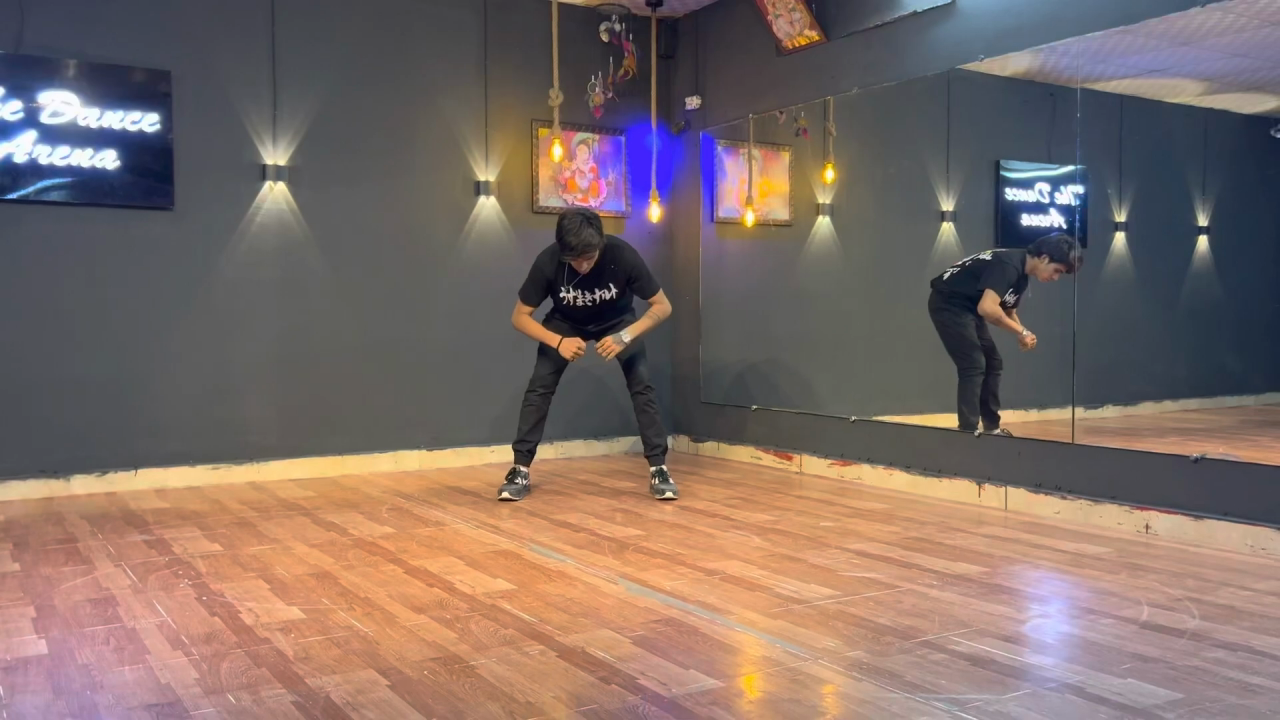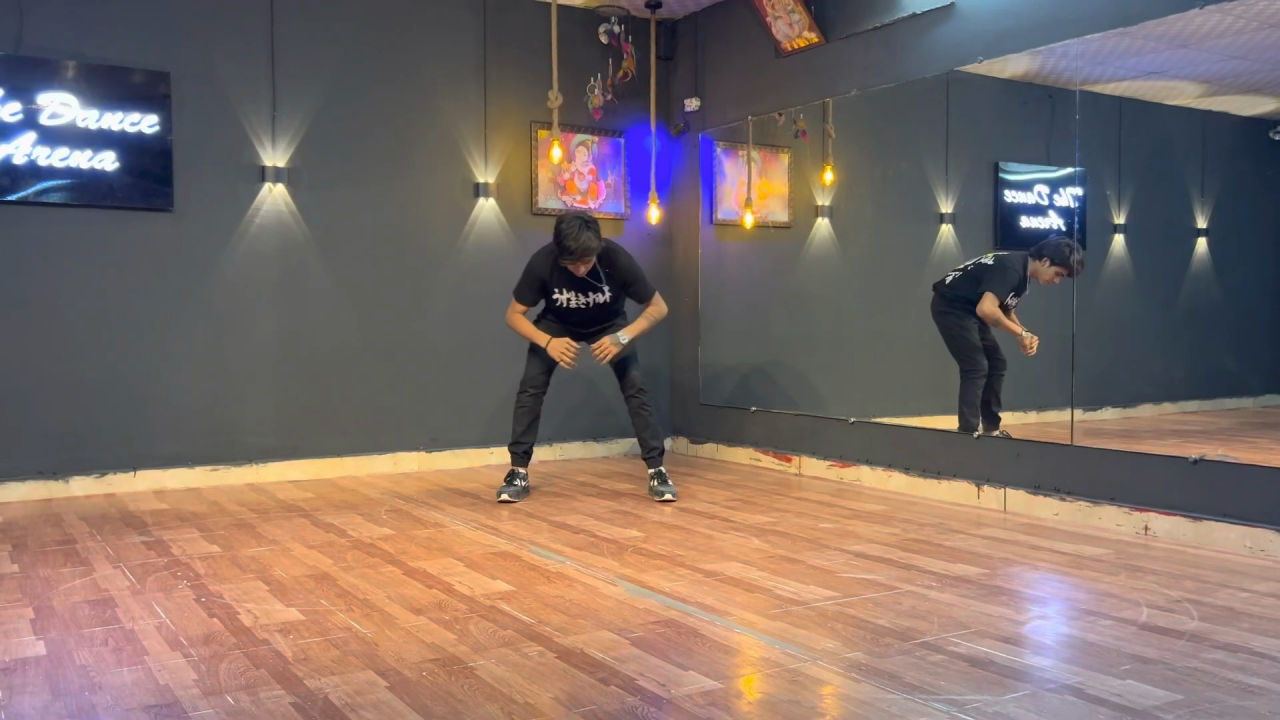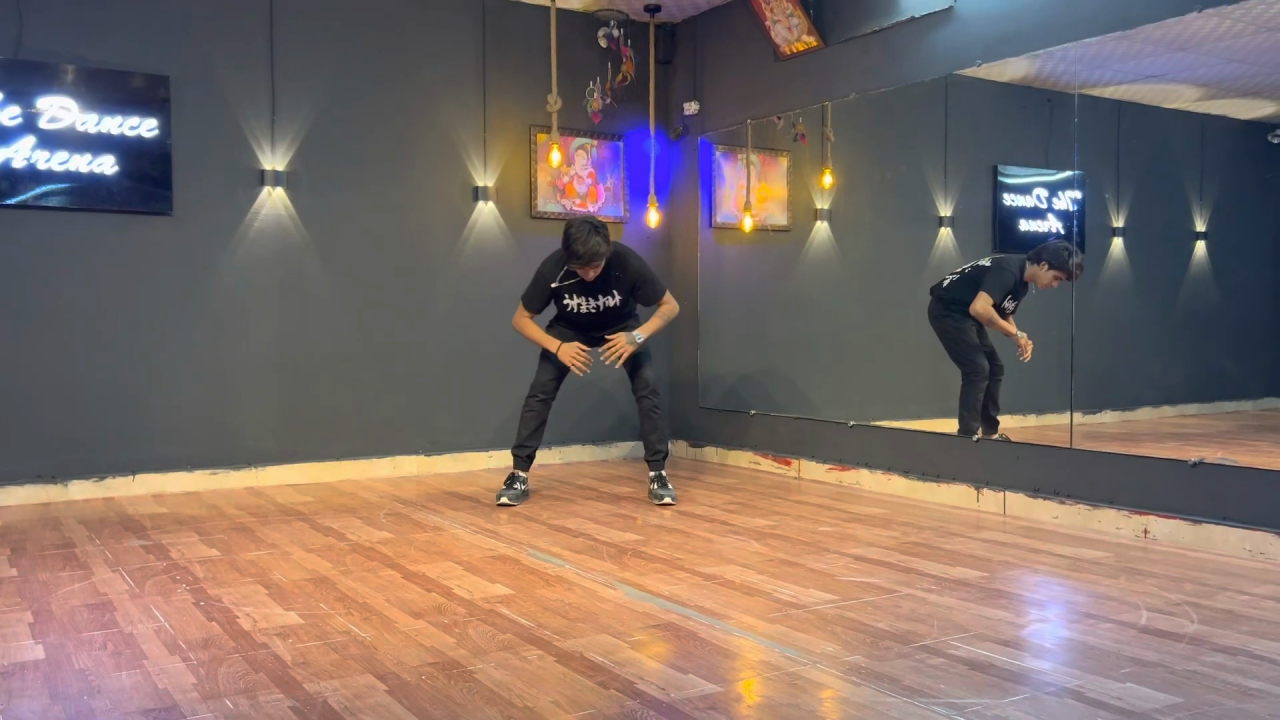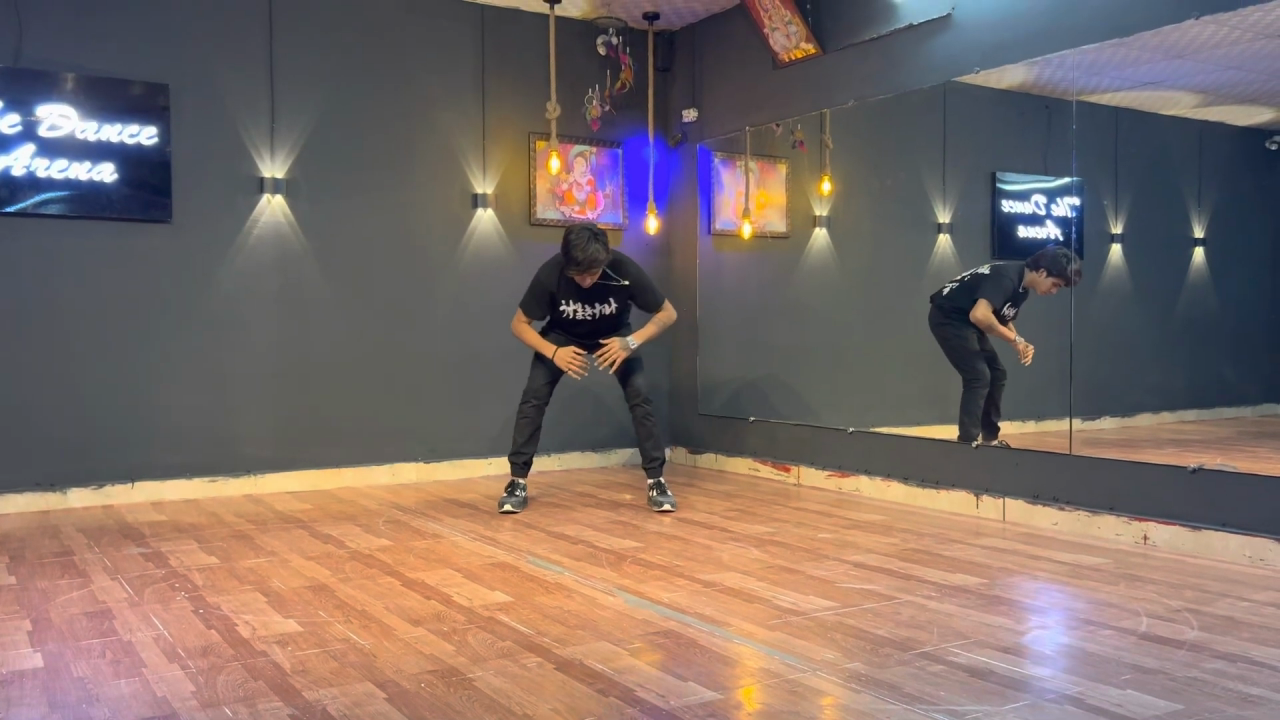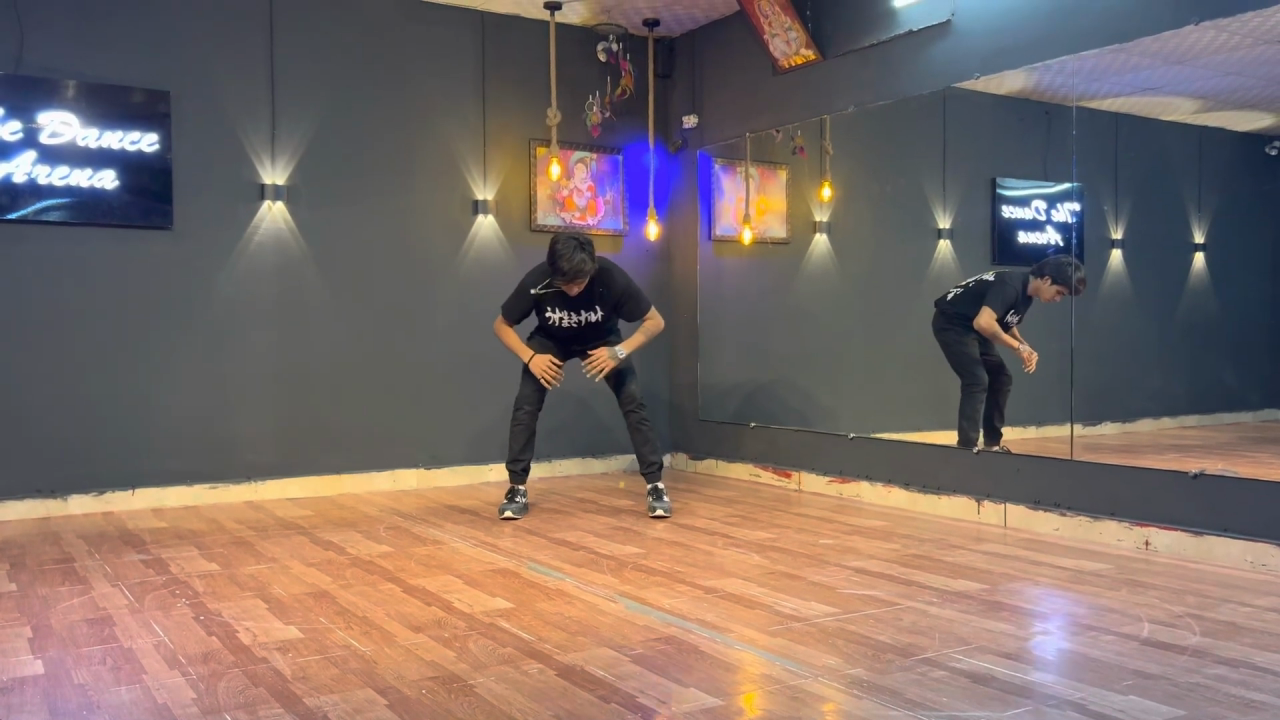
dt=0.4s
person 1, frame 1
left shoulder: (623, 255)
right shoulder: (548, 261)
left elbow: (662, 306)
right elbow: (520, 316)
left wrist: (625, 336)
right wrist: (557, 342)
left hip: (617, 322)
right hip: (565, 325)
left knee: (642, 387)
right knee: (539, 386)
left ankle: (658, 468)
right ankle: (520, 469)
person 1, frame 2
left shoulder: (618, 259)
right shoulder: (543, 262)
left elbow: (659, 308)
right elbow: (514, 313)
left wrist: (623, 337)
right wrist: (547, 342)
left hip: (609, 324)
right hip: (557, 325)
left knee: (635, 389)
right knee: (530, 388)
left ankle: (657, 470)
right ankle: (518, 471)
person 1, frame 3
left shoulder: (628, 262)
right shoulder: (552, 268)
left elbow: (670, 306)
right elbow: (521, 319)
left wrist: (637, 337)
right wrist: (557, 347)
left hip: (621, 329)
right hip: (569, 330)
left knee: (647, 390)
right knee: (540, 392)
left ankle: (657, 474)
right ankle: (519, 474)
person 1, frame 4
left shoulder: (624, 270)
right shoulder: (550, 274)
left elbow: (668, 314)
right elbow: (520, 323)
left wrist: (631, 342)
right wrist: (554, 351)
left hip: (614, 335)
right hip: (562, 337)
left knee: (640, 397)
right knee: (533, 397)
left ankle: (656, 480)
right ankle: (518, 481)
person 1, frame 5
left shoulder: (612, 278)
right shoulder: (536, 281)
left elbow: (655, 321)
right elbow: (501, 324)
left wrist: (620, 352)
right wrist: (529, 357)
left hip: (602, 342)
right hip: (550, 342)
left knee: (633, 402)
right knee: (526, 403)
left ankle: (655, 485)
right ankle: (517, 487)
person 2, frame 1
left shoulder: (1022, 275)
right shoulder: (1008, 265)
left elbow: (1007, 311)
right elbow: (987, 308)
left wrist: (1024, 334)
right wrist: (1021, 331)
left hip: (966, 308)
right hip: (948, 304)
left knee: (992, 363)
right knee: (974, 366)
left ankle: (991, 427)
right ankle: (968, 431)
person 2, frame 2
left shoulder: (1023, 274)
right shoulder: (1010, 268)
left elbow: (1005, 311)
right elbow: (986, 309)
left wrist: (1025, 334)
right wrist: (1020, 333)
left hip: (968, 310)
right hip: (950, 307)
left knee: (996, 364)
right knee: (976, 367)
left ankle: (990, 429)
right ankle: (968, 433)
person 2, frame 3
left shoulder: (1022, 282)
right shoulder: (1007, 271)
left elbow: (1004, 316)
right elbow: (979, 308)
left wrist: (1022, 340)
right wrist: (1016, 334)
left hip: (965, 315)
right hip: (947, 310)
left knee: (994, 369)
right knee: (977, 370)
left ankle: (989, 432)
right ankle: (968, 436)
person 2, frame 4
left shoulder: (1022, 288)
right shoulder: (1006, 278)
left elbow: (1003, 320)
right elbow: (979, 315)
left wrist: (1021, 344)
right wrist: (1015, 339)
left hip: (967, 321)
right hip: (948, 318)
left knee: (996, 374)
right knee: (978, 376)
left ankle: (989, 438)
right ankle: (967, 442)
person 2, frame 5
left shoulder: (1026, 295)
right shoulder: (1011, 286)
left elbow: (1007, 326)
right elbow: (983, 322)
left wrist: (1025, 349)
right wrist: (1018, 347)
left hip: (971, 328)
right hip: (951, 324)
left knee: (1001, 379)
right knee: (977, 381)
left ankle: (992, 443)
right ankle: (967, 447)
